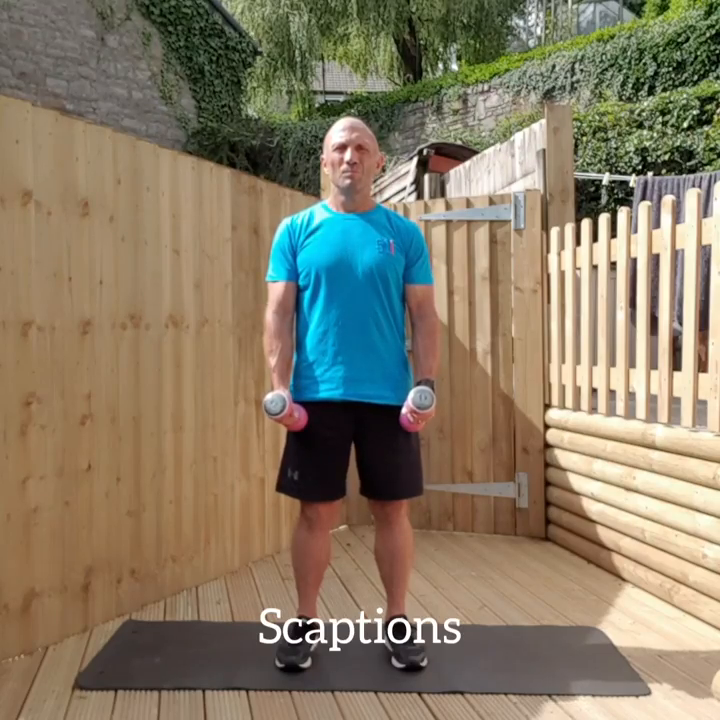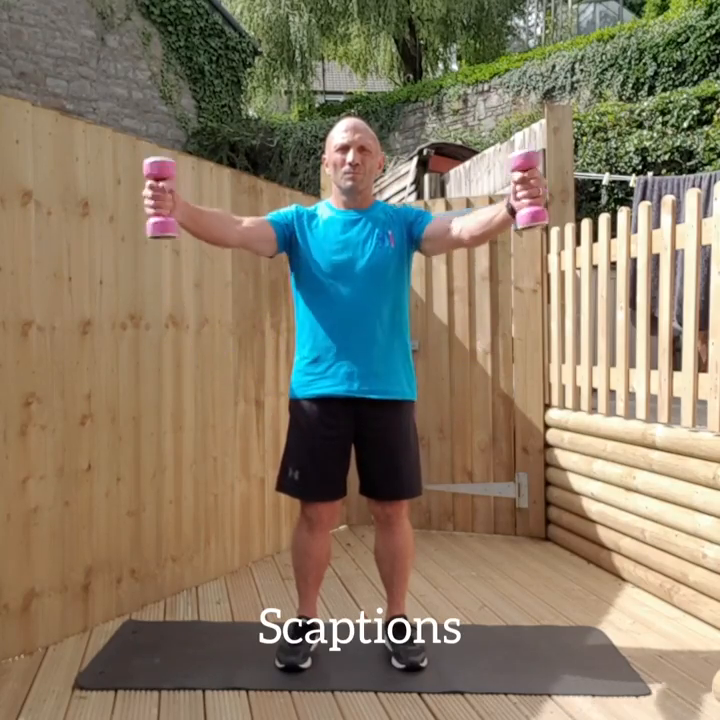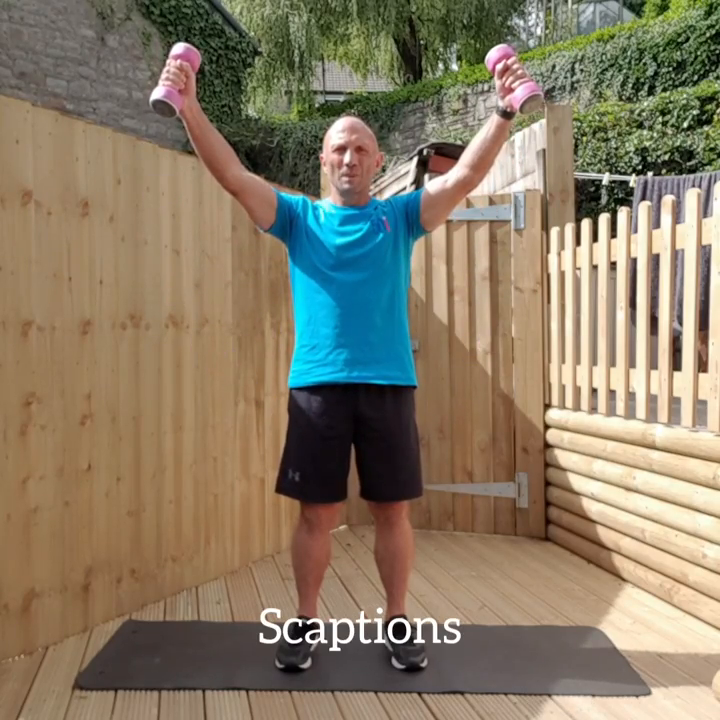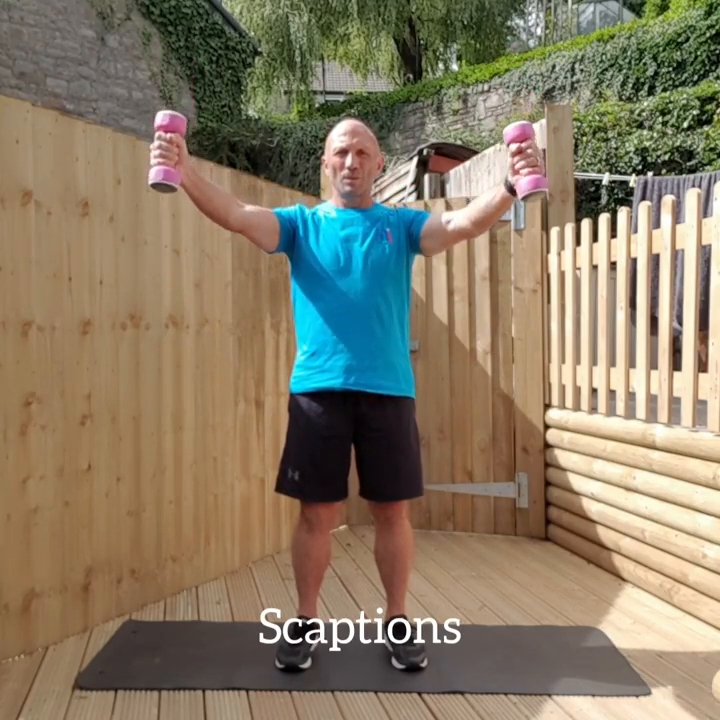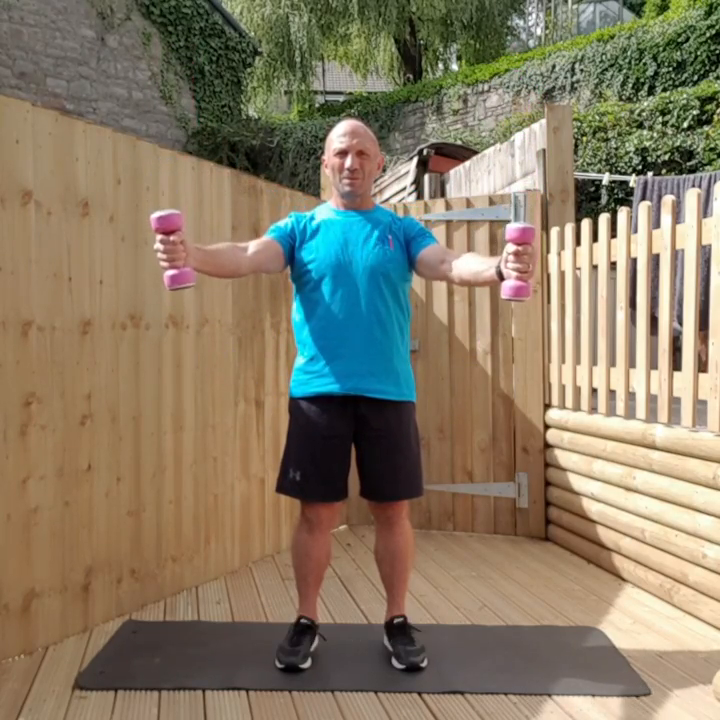
dt=1s
person 1, frame 1
left shoulder: (404, 234)
right shoulder: (296, 230)
left elbow: (424, 315)
right elbow: (279, 313)
left wrist: (425, 386)
right wrist: (280, 387)
left hip: (389, 396)
right hip: (318, 396)
left knee: (392, 510)
right knee: (316, 512)
left ankle: (397, 622)
right ankle: (306, 622)
person 1, frame 2
left shoulder: (403, 221)
right shoulder: (299, 223)
left elbow: (461, 231)
right elbow: (239, 232)
left wrist: (509, 209)
right wrist: (182, 212)
left hip: (389, 392)
right hip: (317, 391)
left knee: (393, 511)
right knee: (316, 512)
left ankle: (397, 622)
right ankle: (305, 622)
person 1, frame 3
left shoulder: (400, 216)
right shoulder: (298, 217)
left elbow: (464, 176)
right elbow: (234, 176)
left wrist: (503, 112)
right wrist: (190, 109)
left hip: (389, 384)
right hip: (316, 385)
left knee: (393, 511)
right knee: (316, 513)
left ankle: (397, 621)
right ankle: (306, 622)
person 1, frame 4
left shoulder: (402, 224)
right shoulder: (300, 223)
left elbow: (463, 223)
right elbow: (237, 214)
left wrist: (510, 185)
right wrist: (184, 172)
left hip: (388, 389)
right hip: (317, 388)
left knee: (393, 510)
right knee: (316, 512)
left ankle: (397, 622)
right ankle: (305, 622)
person 1, frame 5
left shoulder: (403, 230)
right shoulder: (300, 227)
left elbow: (450, 263)
right elbow: (250, 256)
left wrist: (499, 268)
right wrist: (194, 256)
left hip: (389, 393)
right hip: (318, 391)
left knee: (393, 512)
right knee: (316, 513)
left ankle: (397, 621)
right ankle: (305, 621)
